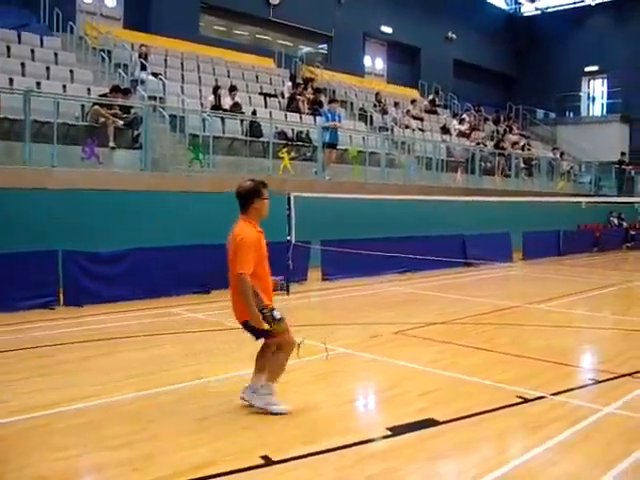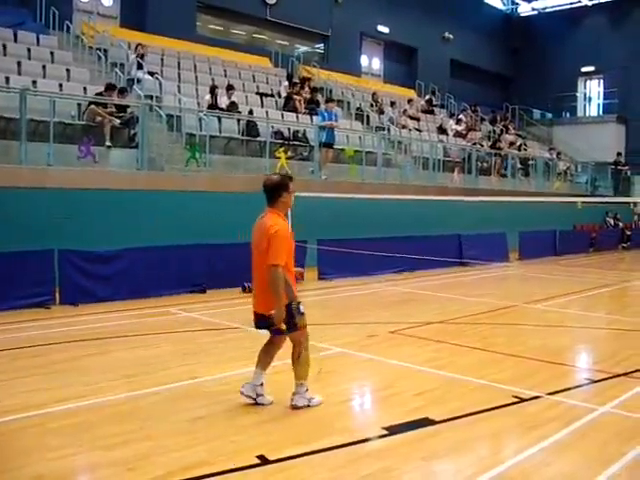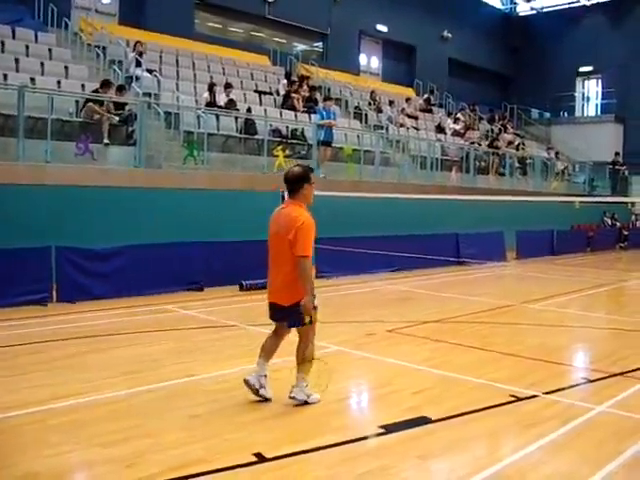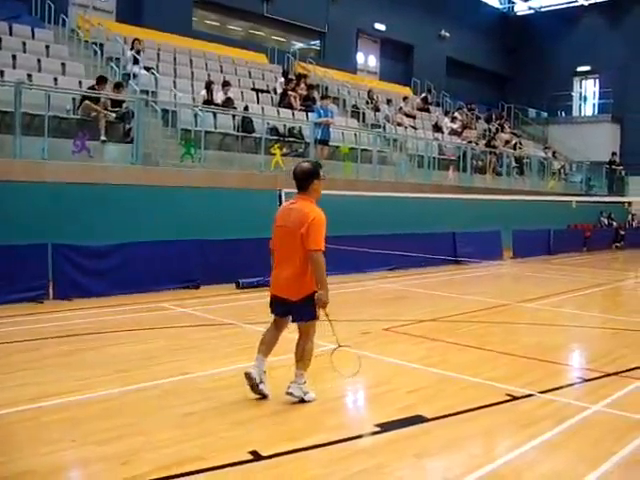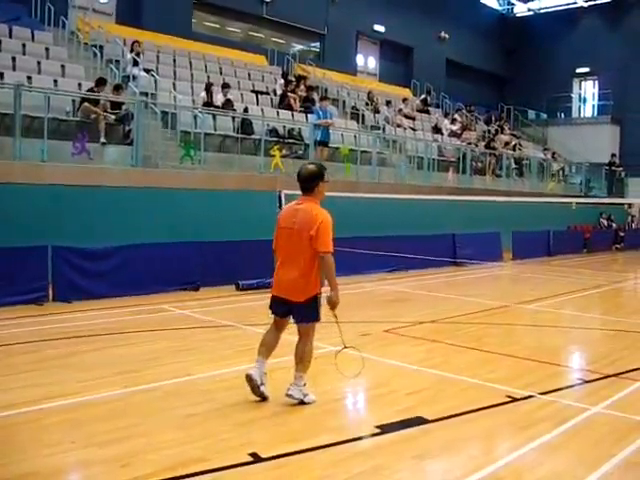
dt=0.2s
person 1, frame 1
left shoulder: (246, 229)
right shoulder: (247, 234)
right elbow: (242, 277)
left wrist: (268, 279)
right wrist: (254, 312)
left hip: (257, 302)
right hip: (255, 305)
left knee: (272, 343)
right knee: (286, 343)
left ankle: (254, 391)
right ankle: (265, 394)
person 1, frame 2
left shoulder: (264, 220)
right shoulder: (279, 227)
right elbow: (275, 269)
left wrist: (290, 271)
right wrist: (279, 306)
left hip: (266, 300)
right hip: (279, 299)
left knee: (277, 339)
right knee: (301, 341)
left ankle: (254, 385)
right ankle: (301, 395)
person 1, frame 3
left shoulder: (278, 213)
right shoulder: (303, 218)
right elbow: (303, 260)
right wrist: (308, 295)
left hip: (277, 289)
right hip: (296, 292)
left knee: (280, 330)
right knee: (307, 336)
left ankle: (258, 375)
right ankle: (301, 388)
person 1, frame 4
left shoulder: (283, 209)
right shoulder: (314, 214)
right elbow: (316, 255)
right wrist: (323, 289)
left hip: (280, 283)
right hip: (303, 286)
left knee: (277, 325)
right knee: (307, 333)
left ankle: (258, 369)
right ankle: (298, 385)
person 1, frame 5
left shoulder: (285, 211)
right shoulder: (320, 216)
left elbow: (277, 249)
right elbow: (325, 256)
right wrist: (334, 290)
left hip: (281, 284)
right hip: (305, 287)
left knee: (277, 326)
right knee: (306, 335)
left ankle: (258, 370)
right ankle: (298, 386)
